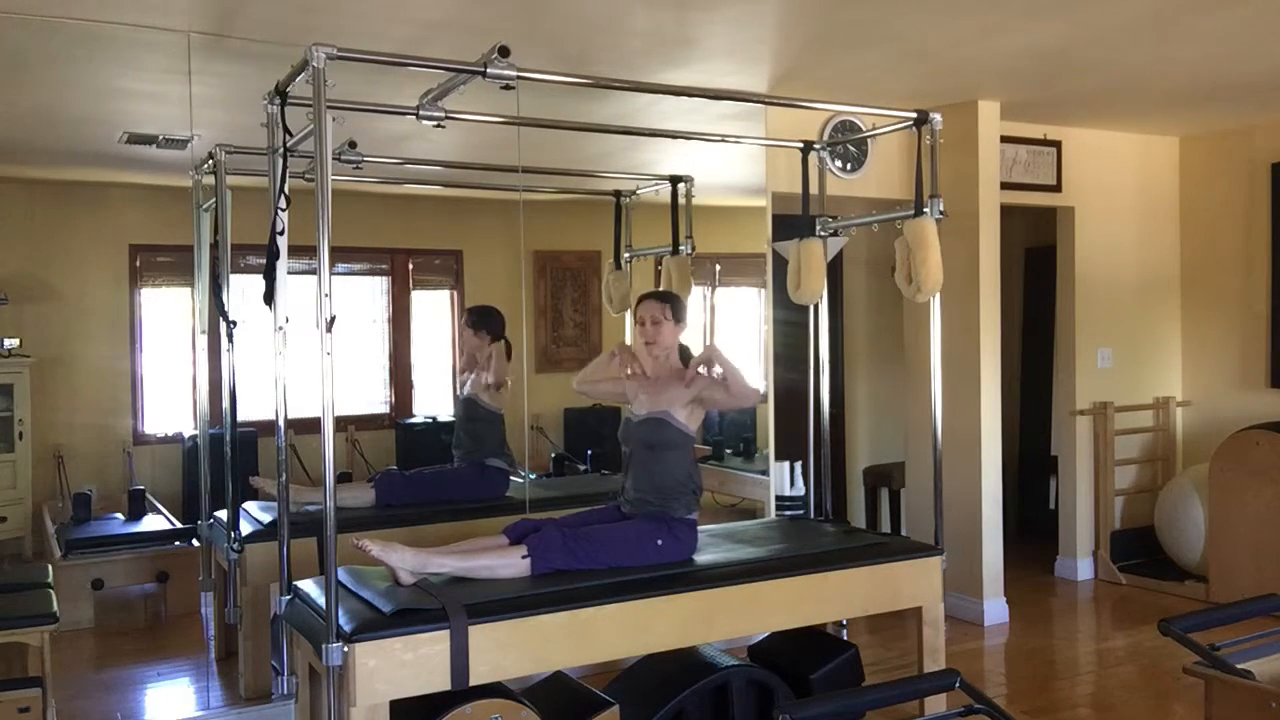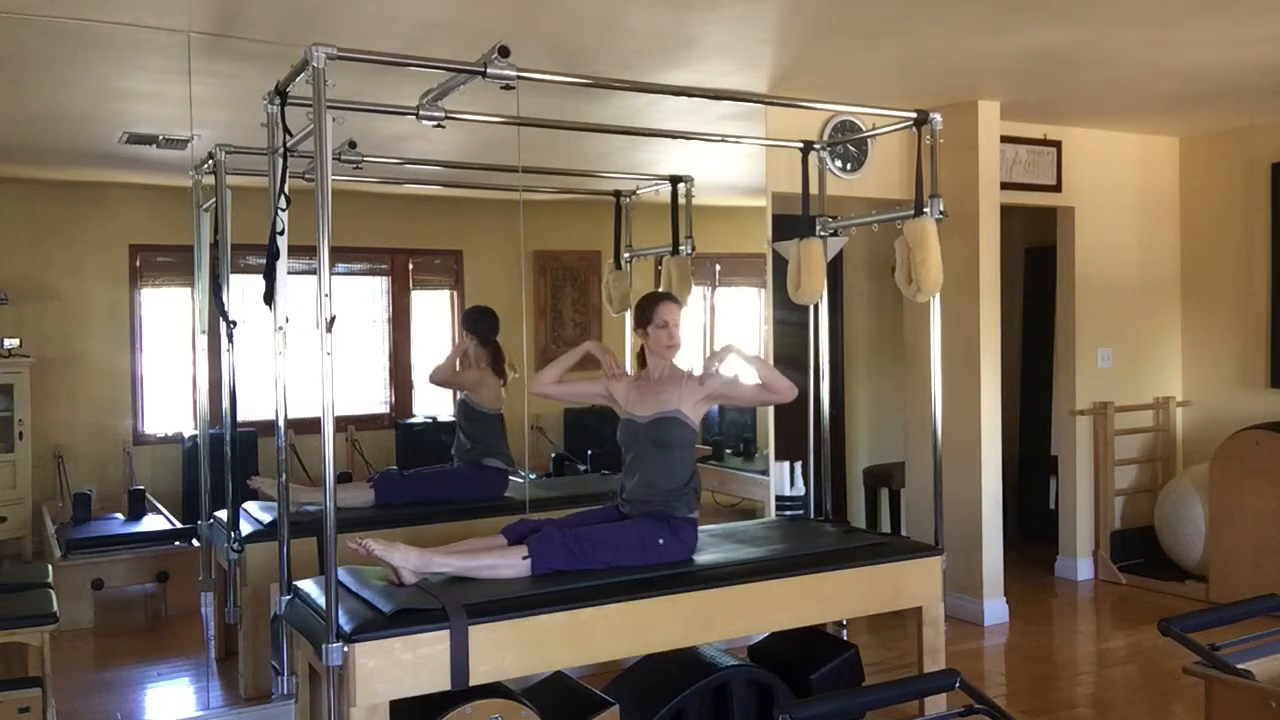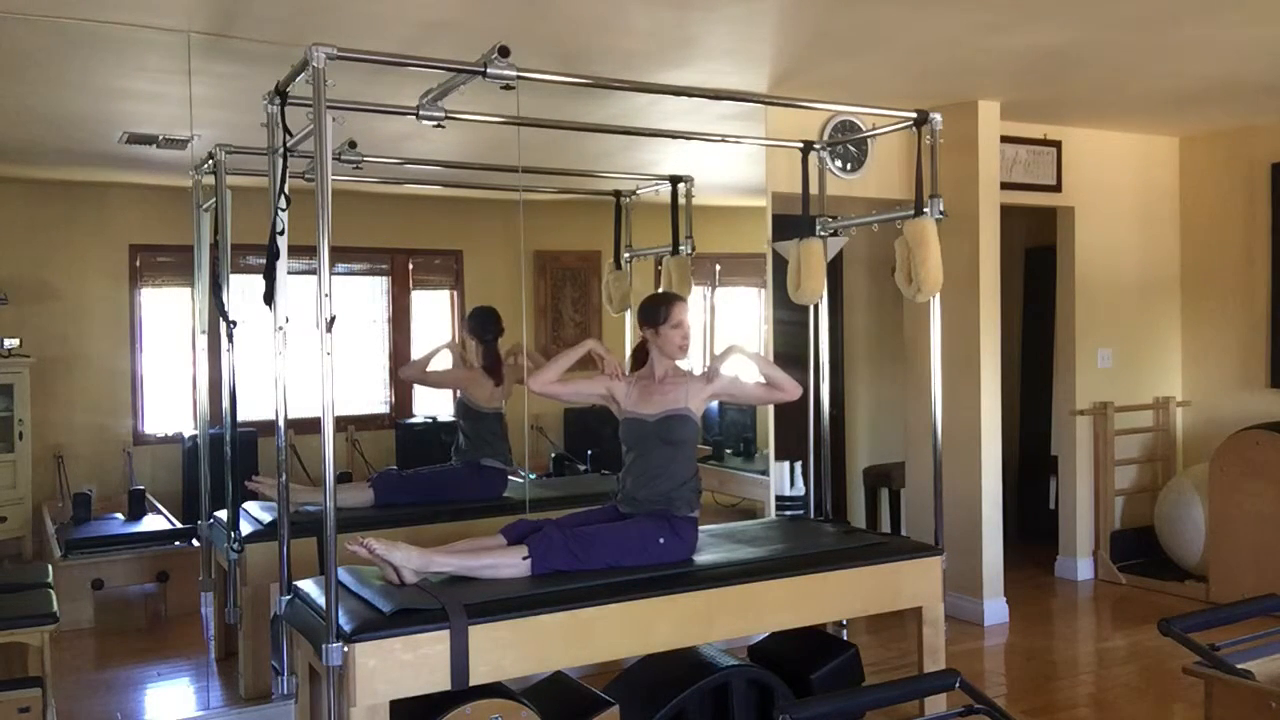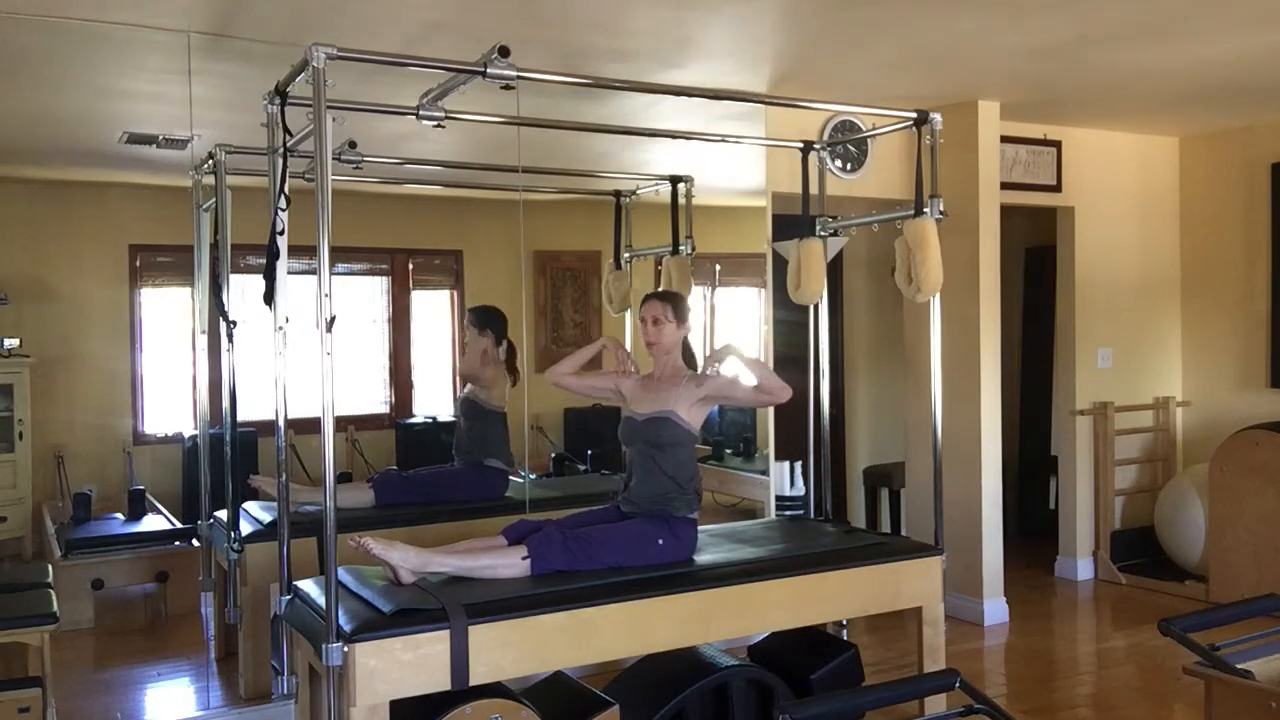
dt=0.7s
person 1, frame 1
left shoulder: (693, 386)
right shoulder: (637, 385)
left elbow: (749, 396)
right elbow: (583, 383)
left wrist: (714, 355)
right wrist: (615, 353)
left hip: (669, 529)
right hip: (628, 513)
left knee: (554, 548)
right knee: (532, 529)
left ankle: (422, 563)
right ankle: (419, 561)
person 1, frame 2
left shoulder: (699, 386)
right shoulder: (621, 388)
left elbow: (786, 392)
right elbow: (542, 385)
left wrist: (736, 352)
right wrist: (587, 349)
left hip: (671, 528)
right hip: (627, 513)
left knee: (556, 547)
right knee: (530, 530)
left ankle: (423, 562)
right ankle: (420, 561)
person 1, frame 3
left shoulder: (701, 385)
right shoulder: (619, 387)
left elbow: (790, 391)
right elbow: (538, 383)
left wrist: (742, 352)
right wrist: (590, 346)
left hip: (671, 526)
right hip: (625, 512)
left knee: (557, 548)
right knee: (531, 529)
left ankle: (424, 562)
right ankle: (419, 563)
person 1, frame 4
left shoulder: (700, 387)
right shoulder: (630, 384)
left elbow: (780, 393)
right elbow: (557, 375)
left wrist: (733, 353)
right wrist: (604, 344)
left hip: (670, 527)
right hip: (628, 513)
left knee: (555, 548)
right knee: (532, 531)
left ankle: (422, 563)
right ankle: (419, 560)
person 2, frame 1
left shoulder: (493, 377)
right shoulder: (478, 374)
left elbow: (496, 379)
right elbow: (463, 376)
left wrist: (496, 349)
right wrist: (468, 353)
left hip: (487, 475)
right hip: (470, 468)
left knee: (400, 487)
right knee: (392, 479)
left ankle: (299, 496)
right ankle: (300, 493)
person 2, frame 2
left shoulder: (481, 376)
right shoulder: (494, 371)
left elbow: (437, 377)
left wrist: (459, 349)
left hip: (484, 475)
right hip: (476, 469)
left knee: (399, 486)
right knee: (394, 479)
left ankle: (297, 495)
right ankle: (301, 492)
person 2, frame 3
left shoulder: (469, 377)
right shoulder: (508, 373)
left elbow: (407, 373)
left wrist: (443, 348)
right wrist: (520, 351)
left hip: (483, 475)
right hip: (484, 471)
left knee: (396, 486)
right knee: (393, 480)
left ankle: (297, 496)
right ankle: (302, 491)
person 2, frame 4
left shoulder: (492, 372)
right shoulder: (493, 370)
left elbow: (465, 370)
left wrist: (480, 347)
left hip: (485, 476)
right hip: (475, 469)
left knee: (400, 487)
right knee: (394, 480)
left ankle: (298, 496)
right ankle: (301, 491)
